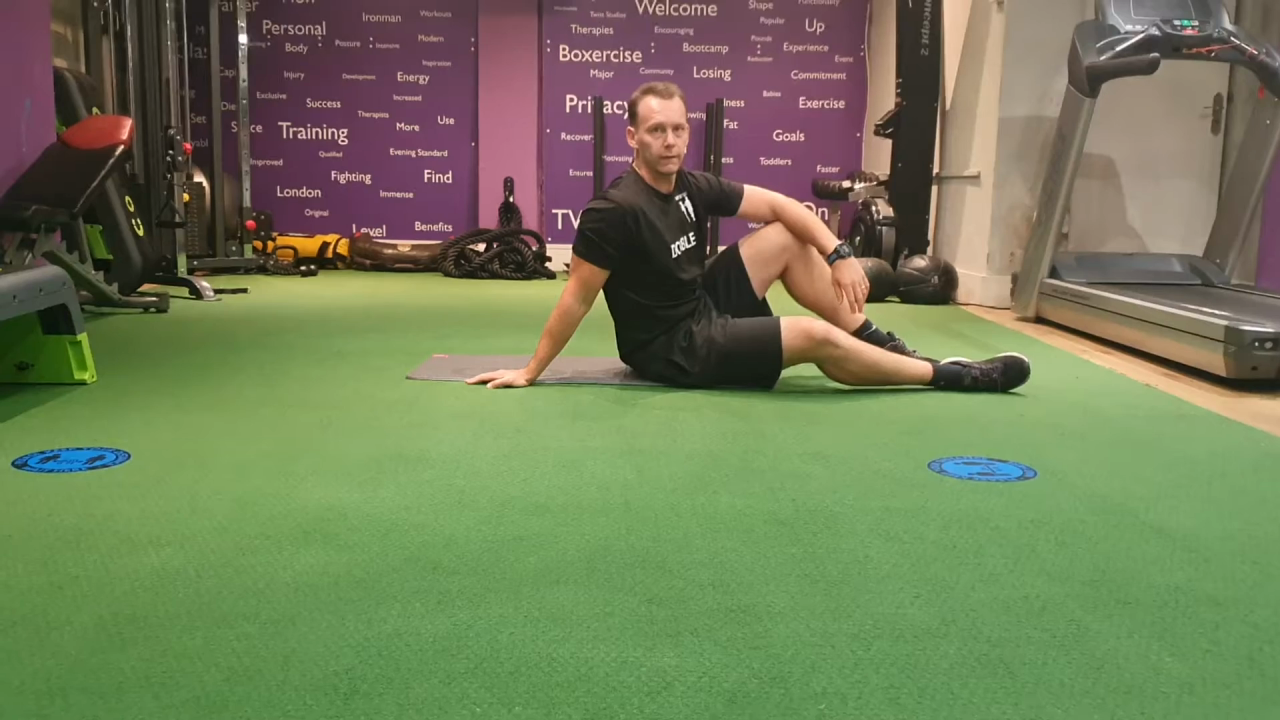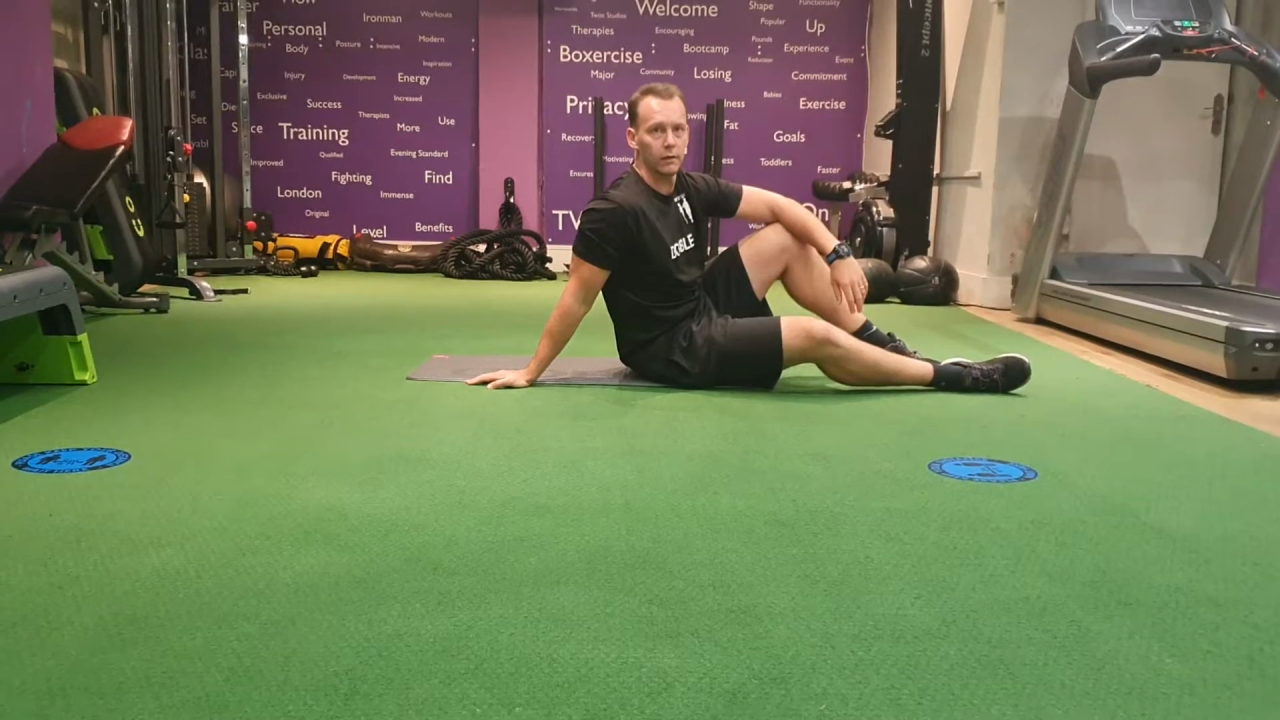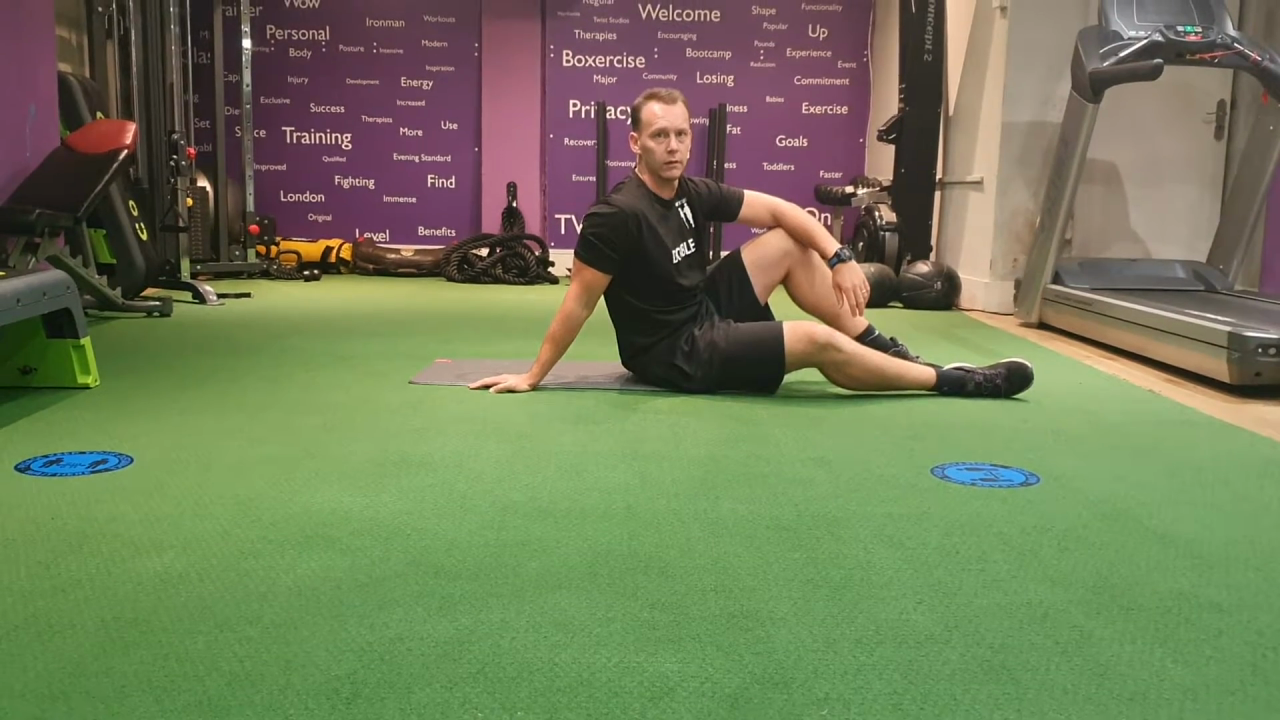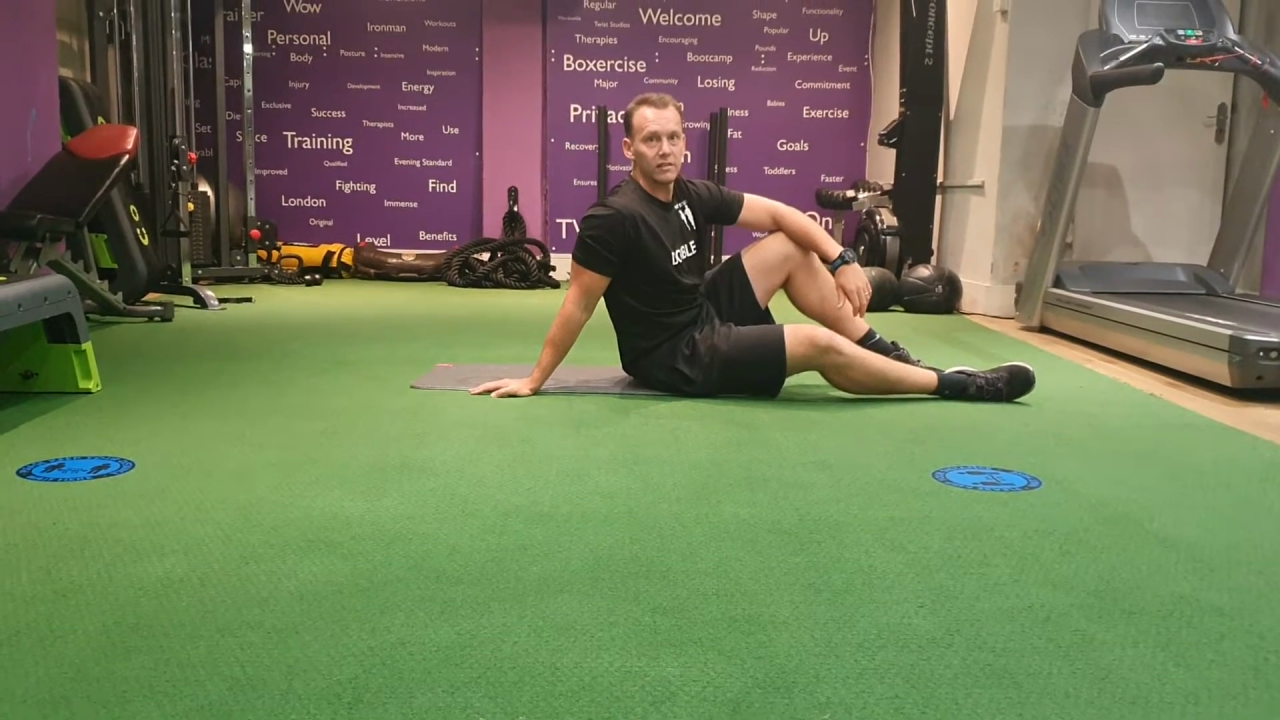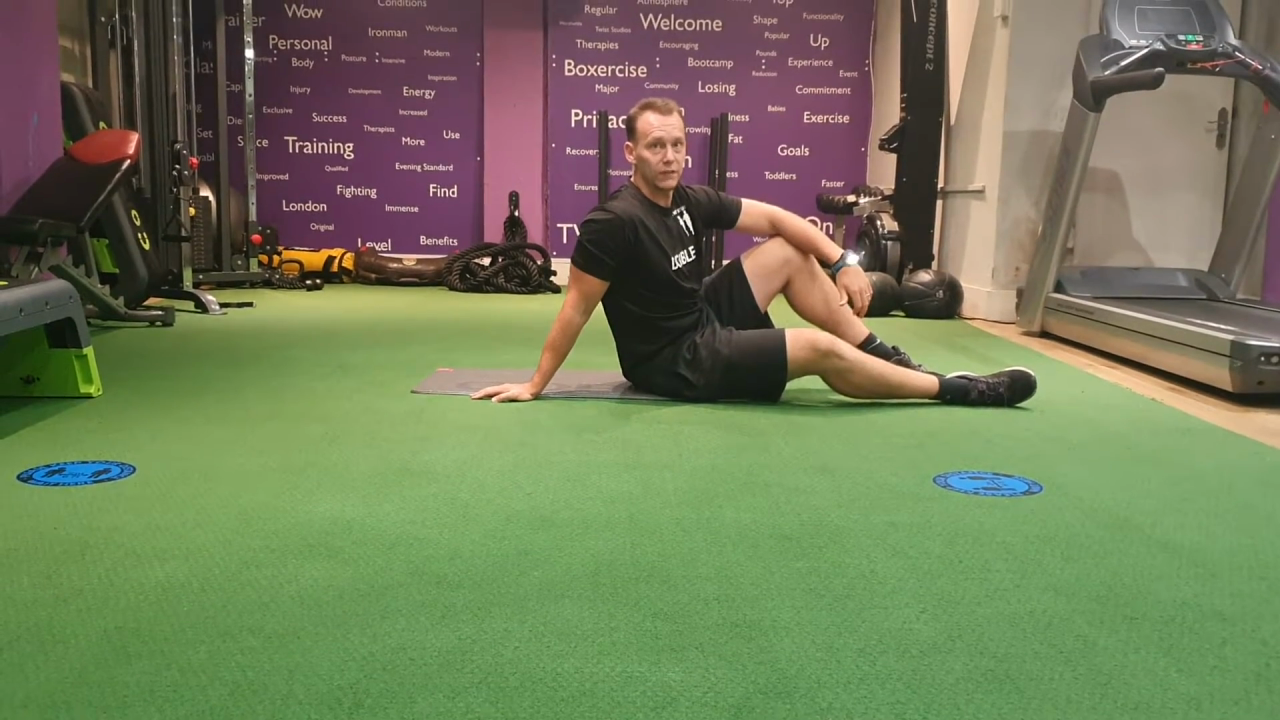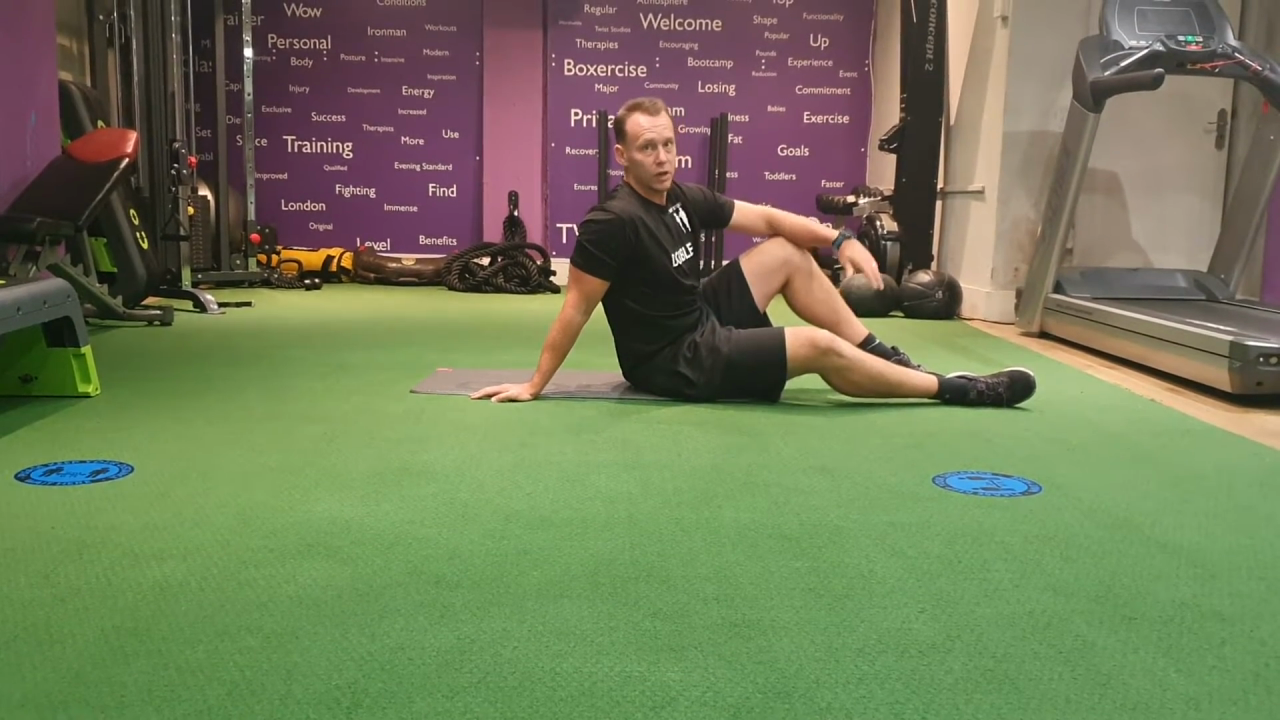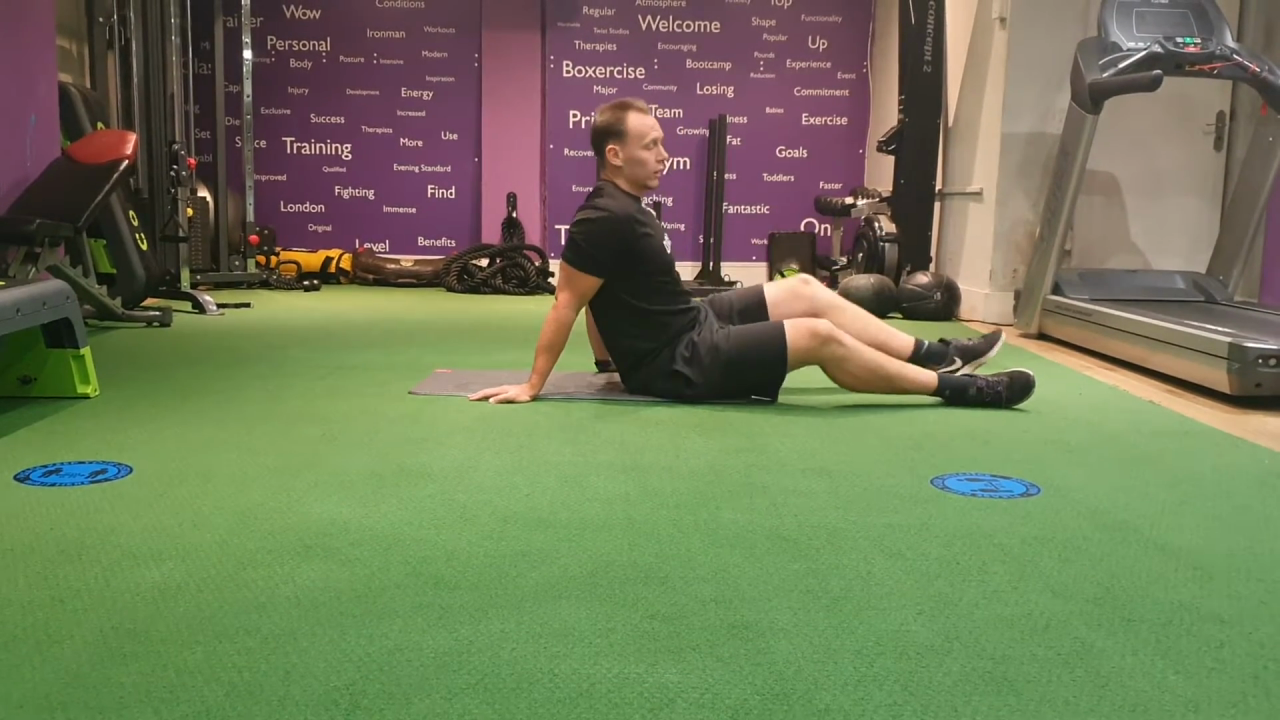
dt=0.7s
person 1, frame 1
left shoulder: (693, 187)
right shoulder: (614, 211)
left elbow: (780, 205)
right elbow: (578, 298)
left wrist: (839, 254)
right wrist: (532, 371)
left hip: (704, 308)
right hip: (672, 349)
left knee: (789, 238)
right knee: (818, 338)
left ankle: (880, 342)
right ankle: (954, 376)
person 1, frame 2
left shoulder: (693, 189)
right shoulder: (615, 212)
left elbow: (778, 206)
right elbow: (578, 298)
left wrist: (838, 254)
right wrist: (531, 373)
left hip: (704, 308)
right hip: (672, 349)
left knee: (789, 239)
right knee: (817, 337)
left ankle: (879, 344)
right ankle: (954, 377)
person 1, frame 3
left shoulder: (695, 193)
right shoulder: (616, 215)
left elbow: (780, 210)
right elbow: (580, 301)
left wrist: (840, 258)
right wrist: (534, 376)
left hip: (705, 312)
right hip: (674, 354)
left knee: (792, 244)
right knee: (819, 342)
left ankle: (881, 347)
right ankle: (955, 381)
person 1, frame 4
left shoulder: (694, 195)
right shoulder: (614, 218)
left elbow: (778, 214)
right elbow: (578, 305)
left wrist: (841, 260)
right wrist: (535, 380)
left hip: (706, 314)
right hip: (675, 358)
left knee: (793, 248)
right knee: (819, 345)
left ankle: (885, 353)
right ankle: (956, 386)
person 1, frame 5
left shoulder: (691, 201)
right shoulder: (613, 223)
left elbow: (775, 218)
right elbow: (575, 309)
left wrist: (841, 261)
right wrist: (535, 384)
left hip: (704, 320)
right hip: (673, 363)
left knee: (791, 253)
right knee: (820, 350)
left ankle: (884, 356)
right ankle: (956, 389)
person 1, frame 6
left shoulder: (685, 198)
right shoulder: (613, 223)
left elbow: (766, 218)
right elbow: (576, 309)
left wrist: (839, 238)
right wrist: (535, 385)
left hip: (701, 320)
right hip: (674, 363)
left knee: (787, 254)
right knee: (819, 347)
left ankle: (882, 357)
right ankle: (958, 390)
person 1, frame 7
left shoulder: (623, 205)
right shoulder: (603, 221)
left elbow: (605, 296)
right elbow: (567, 305)
left wrist: (611, 359)
right wrist: (532, 386)
left hip: (688, 329)
right hip: (673, 364)
left knee: (804, 288)
right knee: (819, 335)
left ankle: (937, 354)
right ankle: (956, 388)
